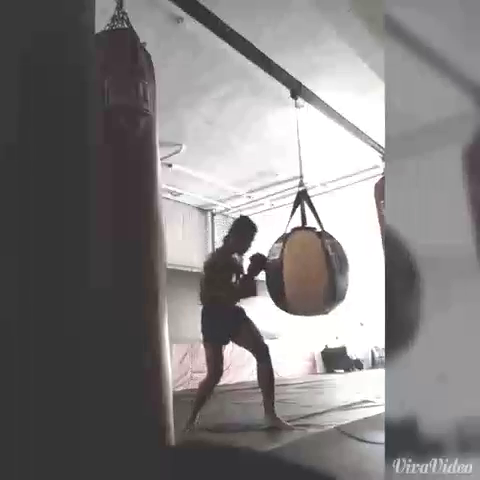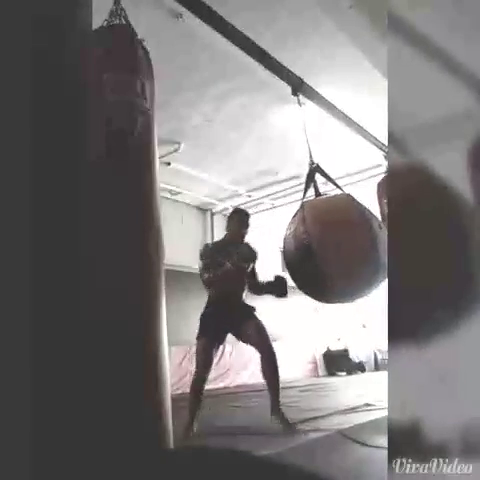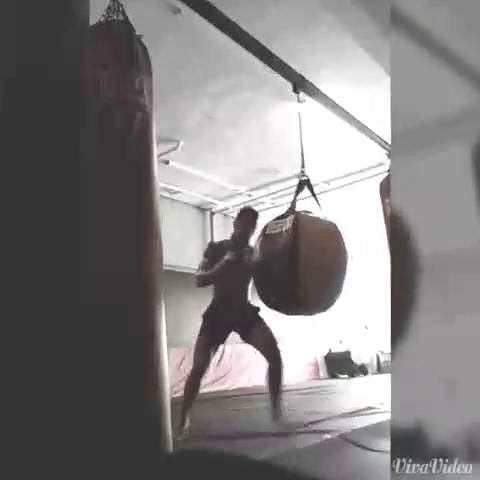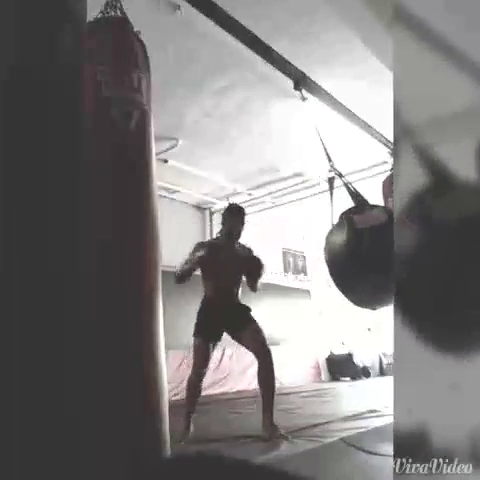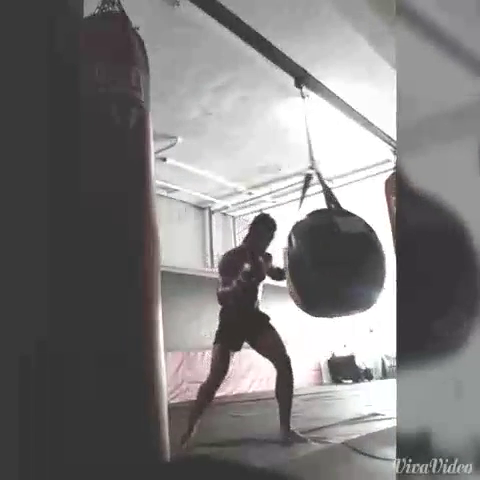
dt=1s
person 1, frame 1
left shoulder: (236, 257)
right shoulder: (215, 261)
right elbow: (205, 298)
left wrist: (253, 272)
right wrist: (236, 292)
left hip: (232, 313)
right hip: (213, 316)
left knee: (263, 352)
right knee: (214, 374)
left ankle: (270, 415)
right ankle: (193, 417)
person 1, frame 2
left shoulder: (249, 253)
right shoulder: (210, 250)
left elbow: (254, 287)
right elbow: (207, 281)
left wrist: (271, 286)
right wrist: (231, 267)
left hip: (239, 308)
right hip: (214, 310)
left knee: (267, 350)
right knee: (201, 371)
left ankle: (276, 408)
right ankle: (190, 424)
person 1, frame 3
left shoulder: (254, 254)
right shoulder: (216, 249)
right elbow: (200, 279)
right wrist: (222, 266)
left hip: (244, 310)
right hip: (218, 310)
left knee: (274, 355)
right knee: (198, 368)
left ankle: (276, 413)
right ankle: (182, 421)
person 1, frame 4
left shoulder: (245, 252)
right shoulder: (204, 248)
left elbow: (253, 287)
right elbow: (179, 278)
left wrist: (255, 274)
right wrist: (195, 262)
left hip: (235, 308)
right hip: (210, 308)
left knee: (265, 355)
right knee: (198, 370)
left ankle: (268, 424)
right ankle: (187, 424)
person 1, frame 5
left shoulder: (264, 258)
right shoulder: (230, 259)
left elbow: (277, 274)
right elbow: (222, 298)
right wrist: (238, 283)
left hip: (255, 317)
right hip: (231, 318)
left knee: (284, 363)
right knee: (215, 377)
left ankle: (285, 429)
right ankle: (189, 431)
